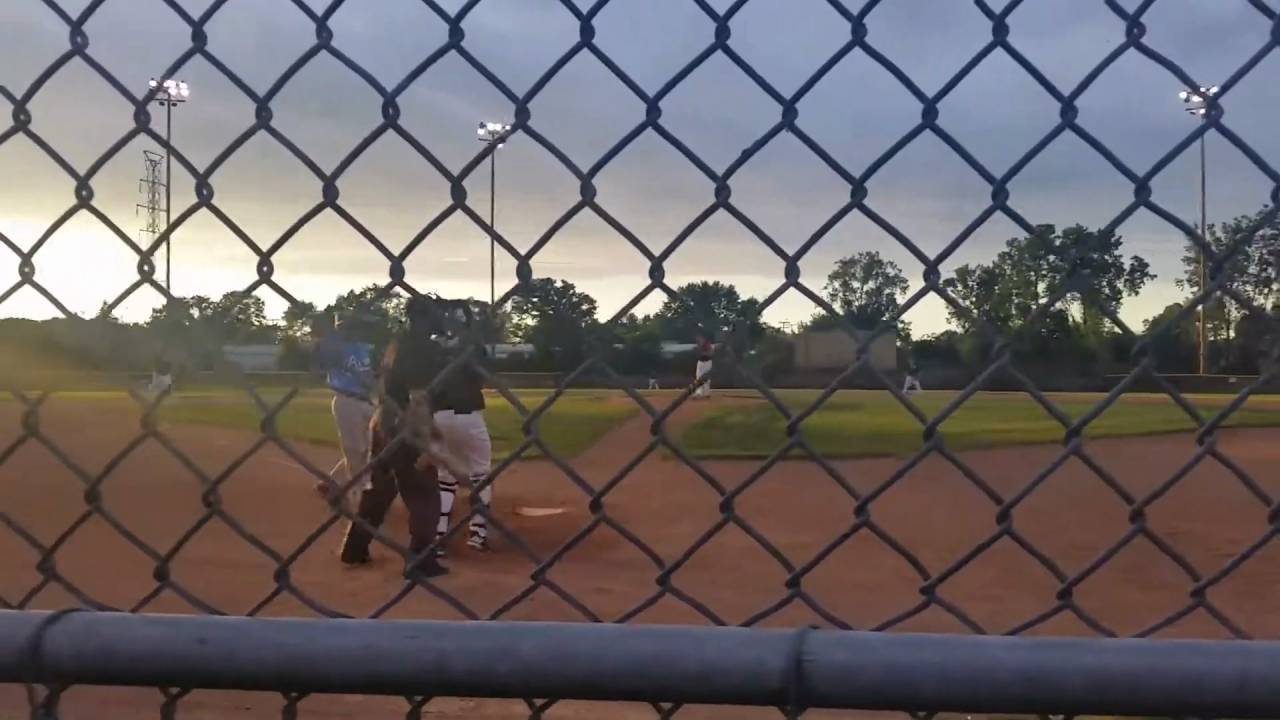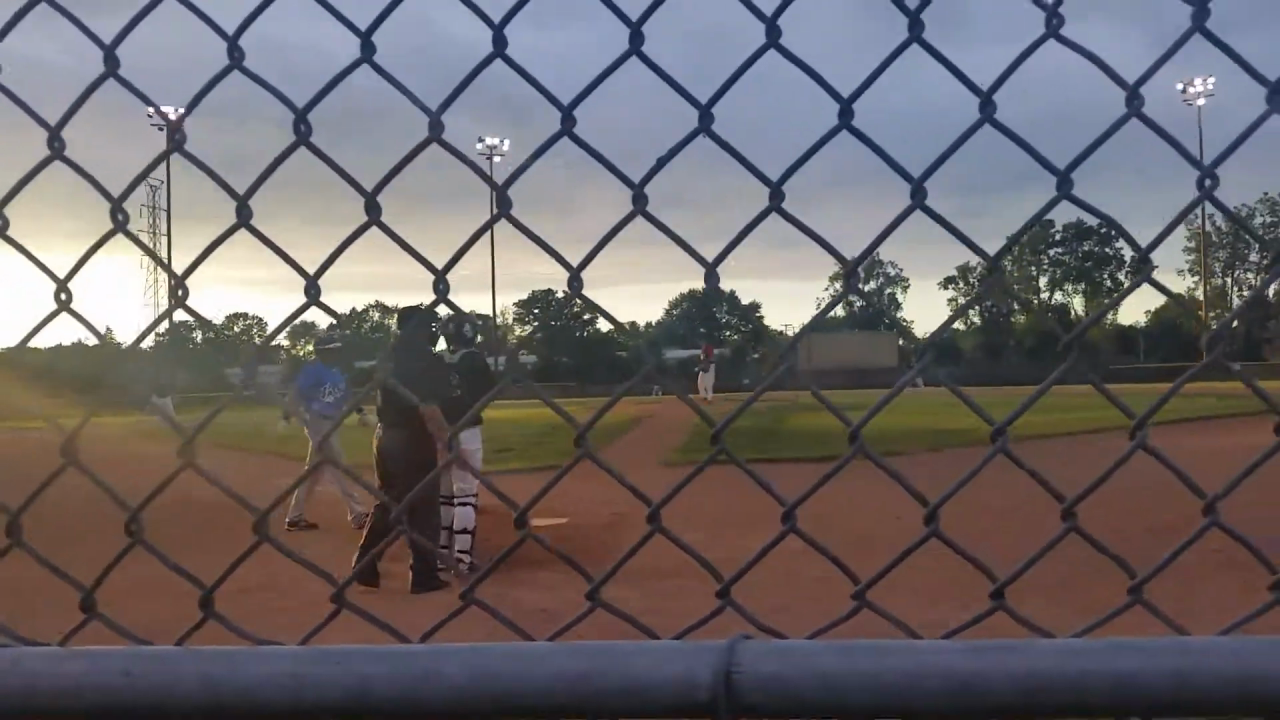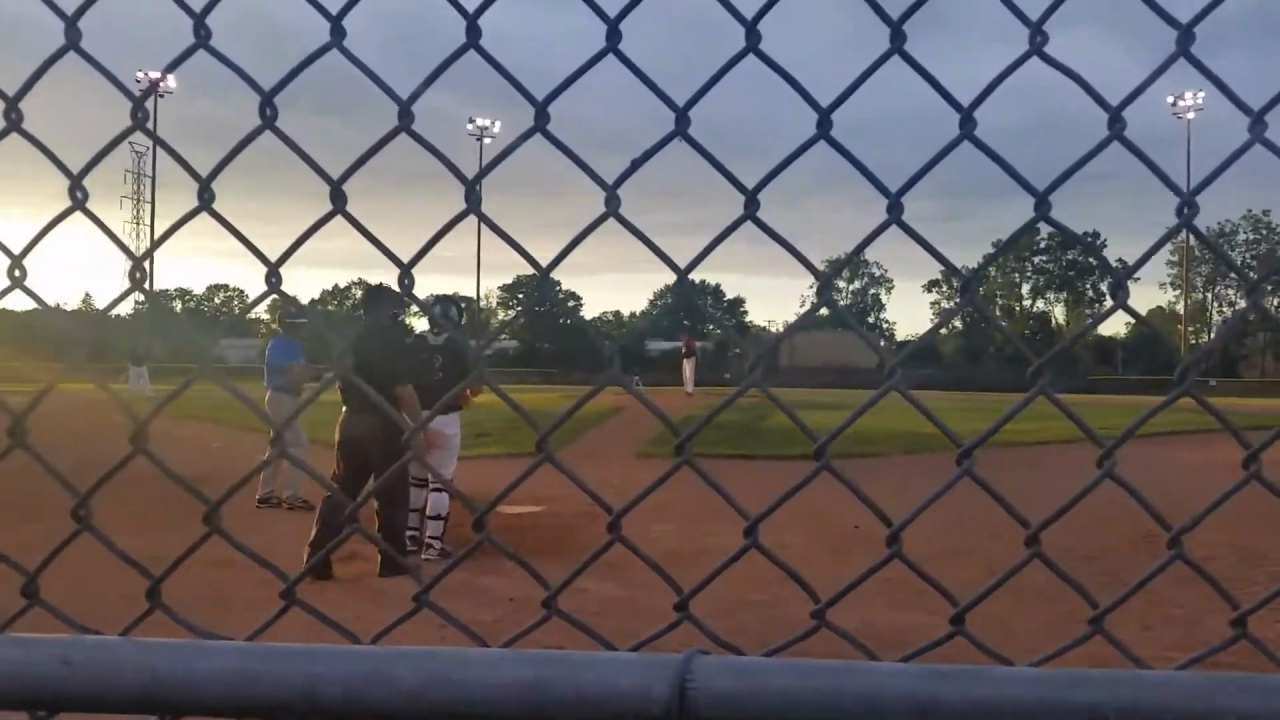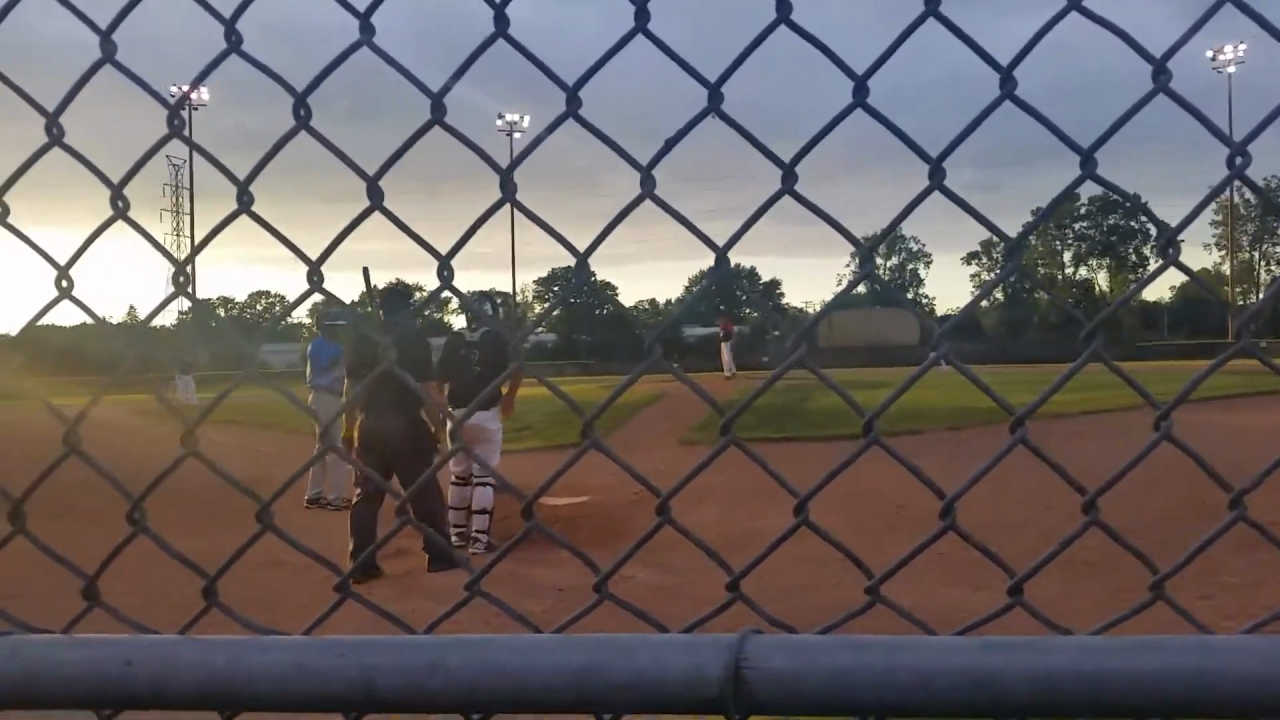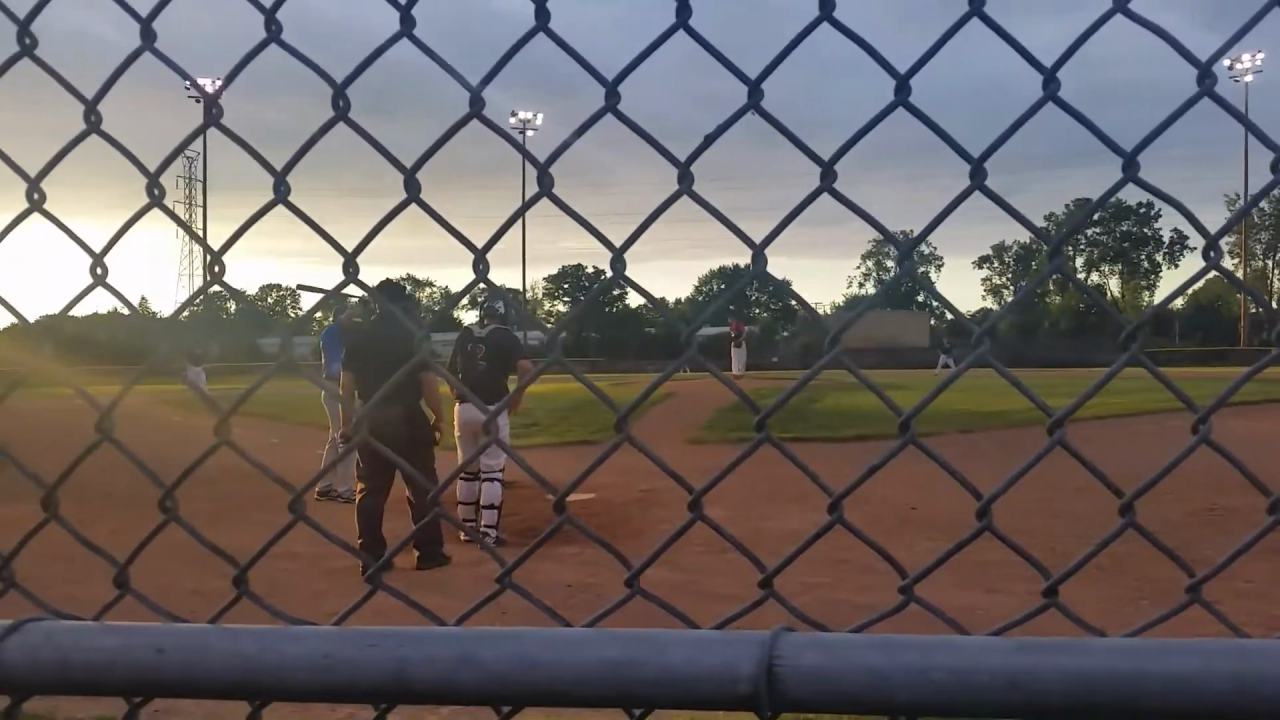
dt=0.3s
person 1, frame 1
left shoulder: (396, 345)
right shoulder: (423, 349)
right elbow: (418, 398)
left wrist: (426, 431)
right wrist: (427, 441)
left hip: (383, 422)
right hip: (404, 428)
left knee: (378, 489)
right knee: (423, 497)
left ankle: (354, 548)
right ankle: (421, 562)
person 1, frame 2
left shoulder: (391, 357)
right shoulder: (424, 360)
right elbow: (428, 410)
right wrist: (448, 446)
left hip: (385, 437)
right hip: (413, 442)
left knee: (387, 506)
right knee: (423, 510)
left ankle: (364, 566)
right ankle: (423, 576)
person 1, frame 3
left shoulder: (348, 340)
right shoulder: (393, 341)
left elbow: (342, 383)
right elbow: (403, 392)
left hip: (350, 422)
right hip: (383, 426)
left knee: (340, 492)
right knee: (392, 495)
left ankle: (317, 560)
right ankle: (392, 561)
person 1, frame 4
left shoulder: (362, 341)
right shoulder: (415, 339)
left elbow: (350, 390)
right elbow: (427, 390)
left wrist: (348, 427)
right wrist: (436, 427)
left hip: (369, 425)
right hip: (406, 425)
left knee: (366, 495)
right knee: (425, 493)
left ankle: (362, 563)
right ankle: (439, 555)
person 1, frame 5
left shoulder: (359, 335)
right shoulder: (412, 332)
left elbow: (347, 384)
right elbow: (427, 381)
left wrist: (346, 422)
right wrist: (437, 417)
left hip: (370, 419)
right hip: (406, 417)
left knee: (370, 489)
right knee: (423, 487)
left ankle: (371, 556)
right ankle: (430, 551)
person 2, frame 1
right shoulder: (473, 346)
left hip: (440, 418)
right hip: (469, 418)
left knee: (445, 479)
right knee: (480, 474)
left ankle: (438, 537)
right ankle: (478, 531)
person 2, frame 2
right shoulder: (476, 360)
right elbow: (493, 392)
right hip: (466, 434)
left knee: (443, 495)
right knee: (465, 495)
left ankle: (441, 553)
right ankle: (462, 558)
person 2, frame 3
left shoulder: (415, 344)
right shoulder: (459, 346)
right wrist: (466, 393)
right hip: (445, 419)
left knee: (415, 478)
right knee: (440, 481)
left ankle: (411, 537)
right ankle: (433, 544)
person 2, frame 4
left shoulder: (453, 340)
right shoulder: (496, 339)
left elbow: (438, 381)
right elbow: (517, 370)
left wrist: (448, 404)
right wrist: (509, 397)
left hip: (456, 414)
right hip: (486, 415)
left knee: (459, 474)
right knee: (484, 476)
left ankle: (457, 533)
right ankle: (480, 537)
person 2, frame 5
left shoulder: (464, 335)
right shoulder: (506, 337)
left elbow: (451, 374)
right elbow: (526, 368)
right wrist: (518, 396)
left hip: (463, 409)
right hip: (492, 410)
left knee: (468, 469)
right knee: (492, 471)
left ankle: (468, 527)
right ankle: (488, 532)
person 3, frame 1
left shoulder: (365, 348)
right shoulder: (335, 348)
left hip: (365, 404)
right hip: (346, 404)
left knee: (362, 451)
right knee: (353, 452)
left ankle: (330, 483)
right ankle: (356, 496)
person 3, frame 2
left shoulder: (336, 371)
right shoulder: (311, 371)
left elbow: (343, 396)
right elbow: (294, 397)
left wrist: (360, 412)
right wrist: (286, 416)
left hip: (330, 424)
right hip: (320, 424)
left knee: (315, 471)
right knee: (337, 469)
left ankle: (294, 517)
right ankle: (357, 514)
person 3, frame 3
left shoulder: (294, 344)
right shoulder: (278, 345)
left elbow: (299, 371)
right elbow: (292, 373)
left hip: (288, 399)
right hip: (281, 398)
left knee: (278, 447)
right knee: (297, 443)
left ankle: (265, 494)
right ankle: (292, 495)
person 3, frame 4
left shoulder: (329, 345)
right shoulder: (320, 345)
right elbow: (343, 359)
left hip: (329, 399)
right hip: (324, 399)
left knee: (324, 447)
right knee: (335, 447)
left ankle: (314, 495)
right ankle: (335, 497)
person 3, frame 5
left shoulder: (342, 336)
right shoulder: (331, 332)
right elbow: (346, 319)
right hip: (336, 392)
left knee: (336, 440)
left ankle: (325, 487)
right ankle: (345, 490)
